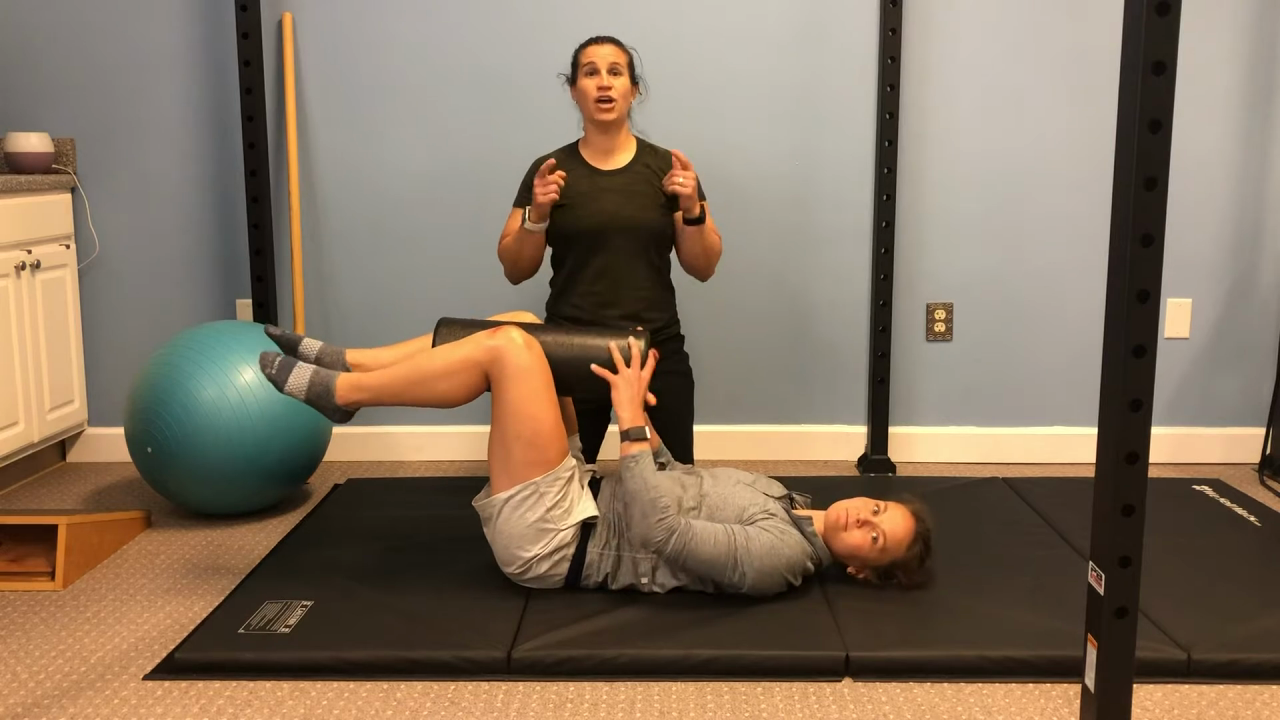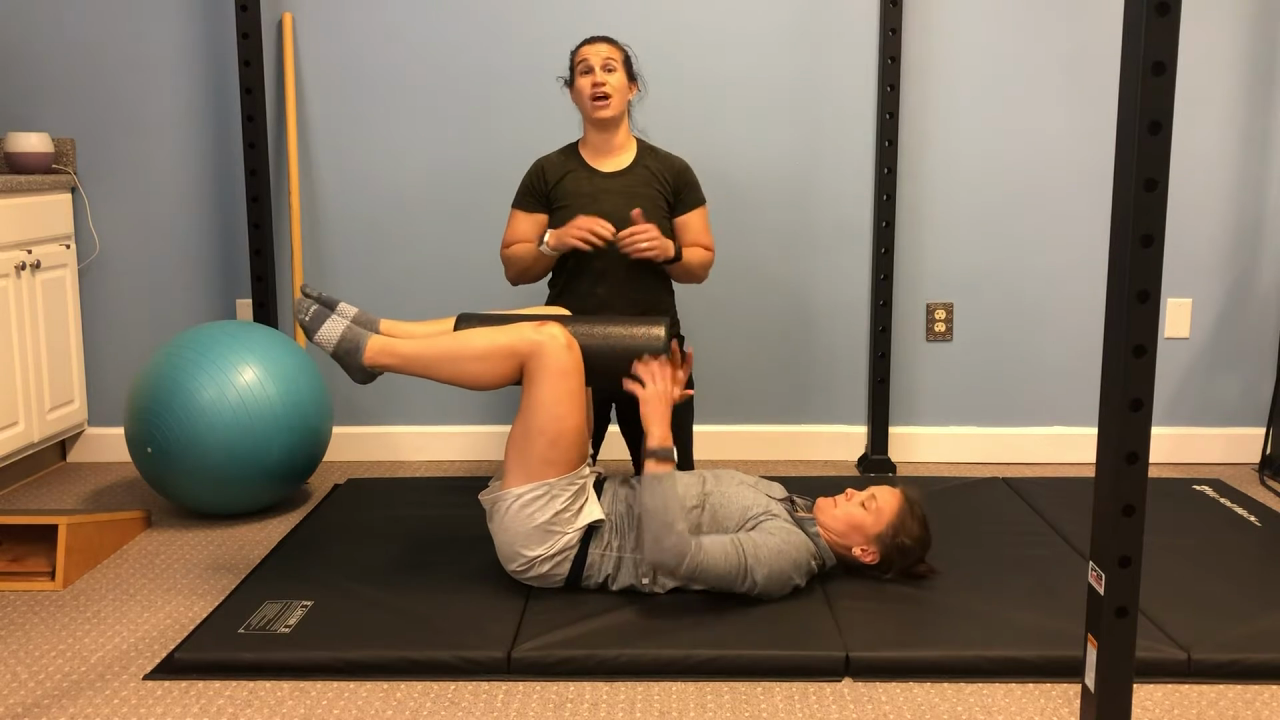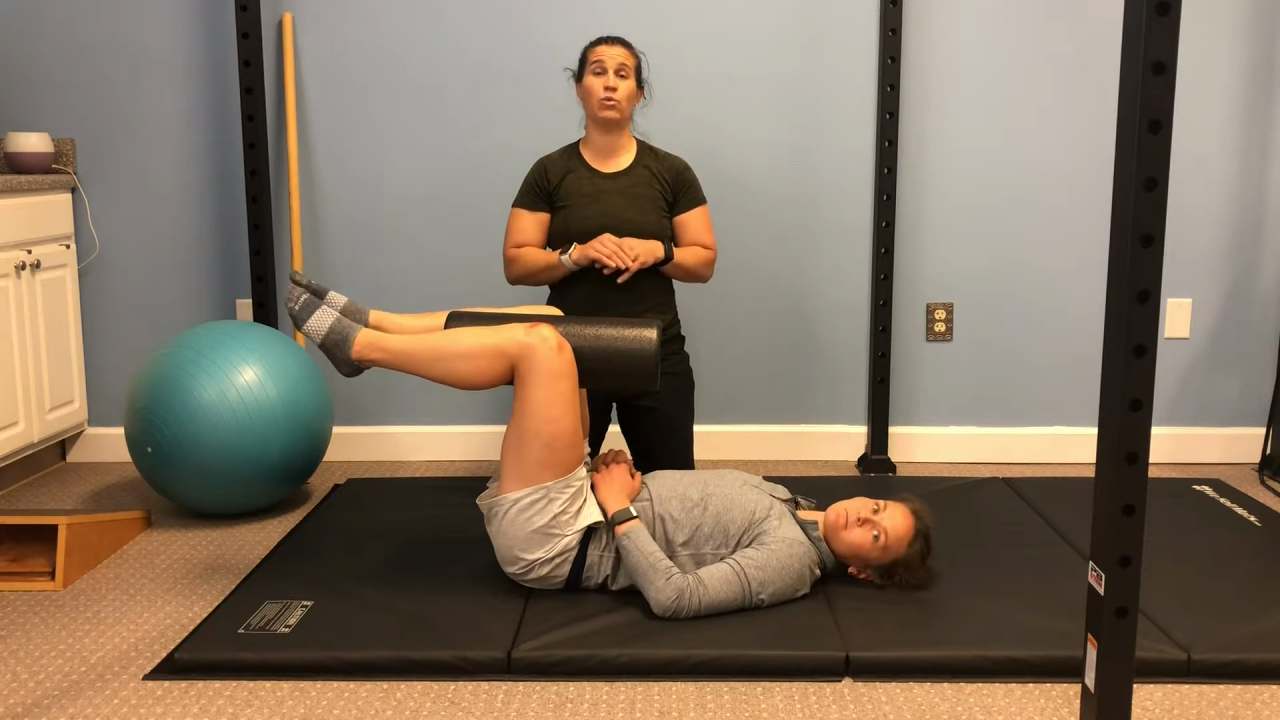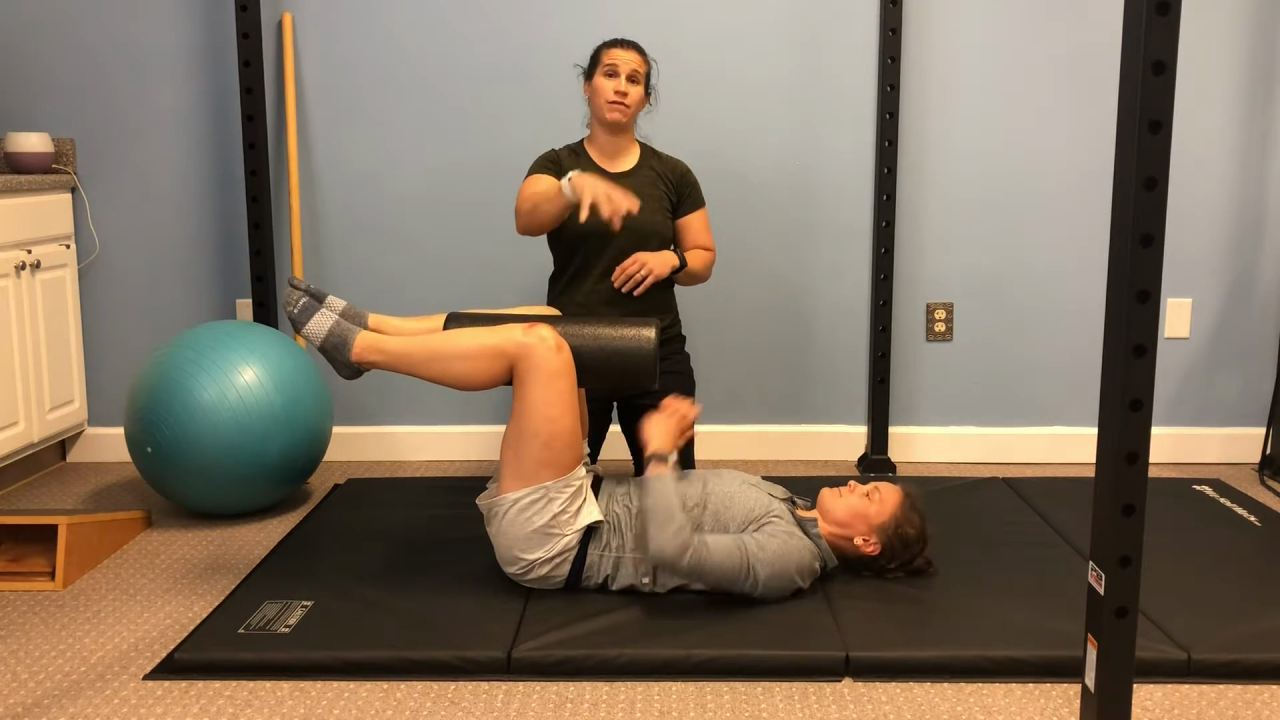
dt=1s
person 1, frame 1
left shoulder: (779, 557)
right shoulder: (791, 507)
left elbow: (659, 531)
left wrist: (627, 418)
right wrist: (642, 416)
left hip: (547, 540)
right hip: (584, 497)
left knee: (508, 348)
right knee: (520, 325)
left ankle: (335, 390)
right ankle: (342, 363)
person 1, frame 2
left shoulder: (786, 555)
right shoulder: (787, 507)
left elbow: (669, 550)
left wrist: (657, 432)
right wrist: (663, 408)
left hip: (549, 540)
right hip: (590, 501)
left knee: (548, 343)
right knee: (553, 321)
left ankle: (366, 351)
right ankle: (370, 330)
person 1, frame 3
left shoulder: (792, 561)
right shoulder: (786, 504)
left elbow: (675, 595)
left wrist: (620, 510)
right wrist: (625, 477)
left hip: (552, 541)
right hip: (588, 506)
left knee: (537, 344)
right knee: (545, 319)
left ankle: (357, 346)
right ankle: (365, 321)
person 1, frame 4
left shoulder: (790, 557)
right shoulder: (784, 508)
left elbow: (670, 548)
left wrist: (657, 450)
right wrist: (664, 443)
left hip: (550, 541)
right hip: (588, 500)
left knee: (538, 346)
right knee: (545, 320)
left ankle: (357, 348)
right ankle: (363, 325)
person 2, frame 1
left shoulder: (668, 167)
right shoulder: (550, 170)
left elbow: (704, 267)
right elbow: (514, 270)
left wrist: (692, 208)
right wrist: (538, 214)
left hip: (657, 353)
person 2, frame 2
left shoulder: (671, 171)
right shoulder: (547, 172)
left elbow: (701, 265)
right elbow: (514, 269)
left wrist: (667, 250)
right wrist: (555, 240)
person 2, frame 3
left shoulder: (671, 171)
right shoulder: (549, 172)
left elbow: (704, 261)
right elbow: (515, 264)
left wrist: (657, 252)
right wrist: (576, 255)
left hip: (657, 356)
person 2, frame 4
left shoulder: (672, 173)
right shoulder: (556, 164)
left elbow: (703, 258)
right elbow: (527, 218)
left wrist: (671, 261)
right wrist: (578, 184)
left hip: (657, 356)
